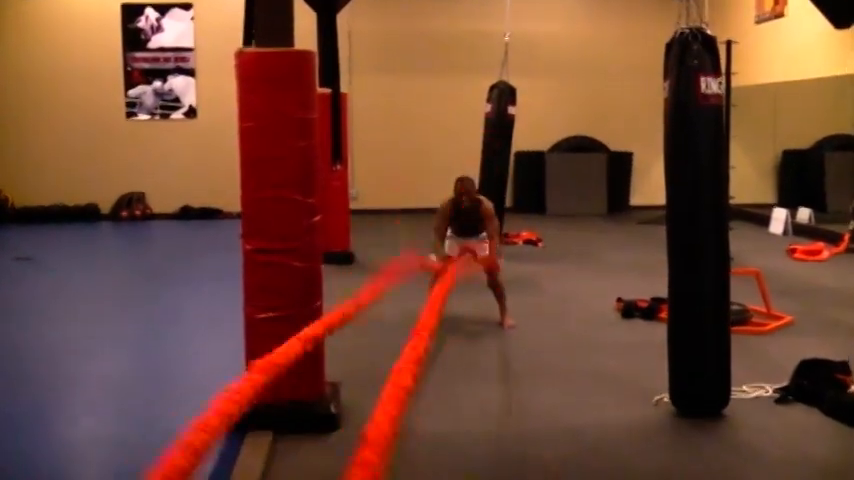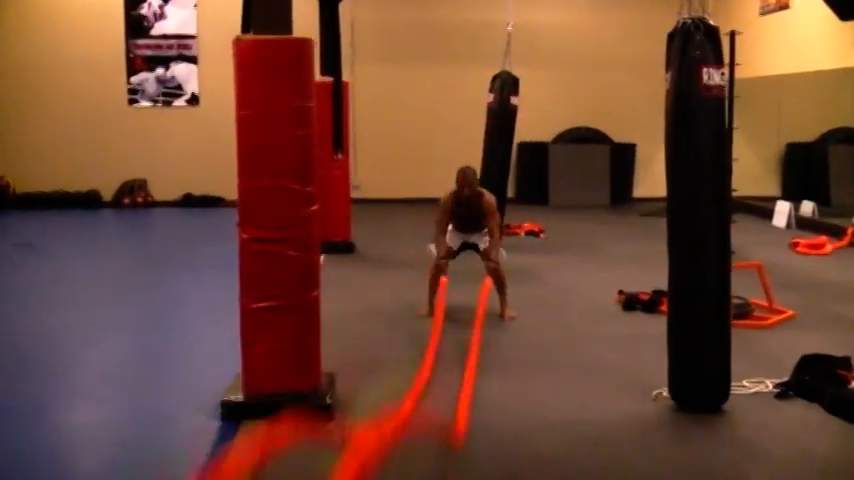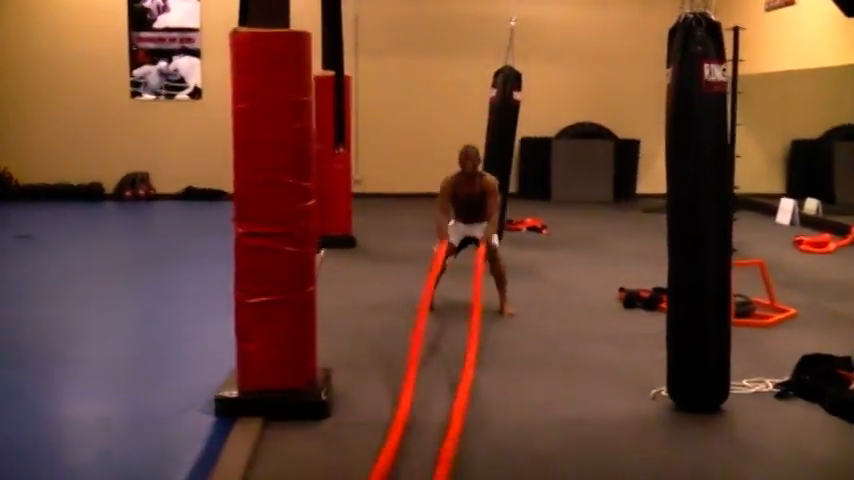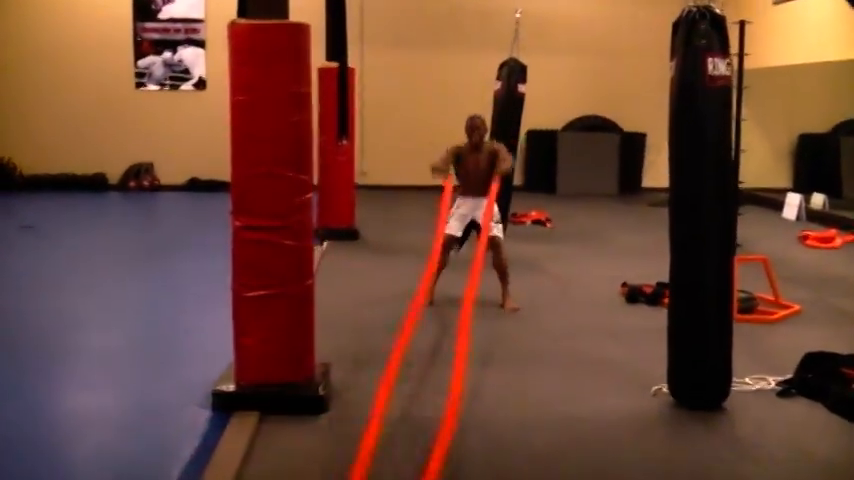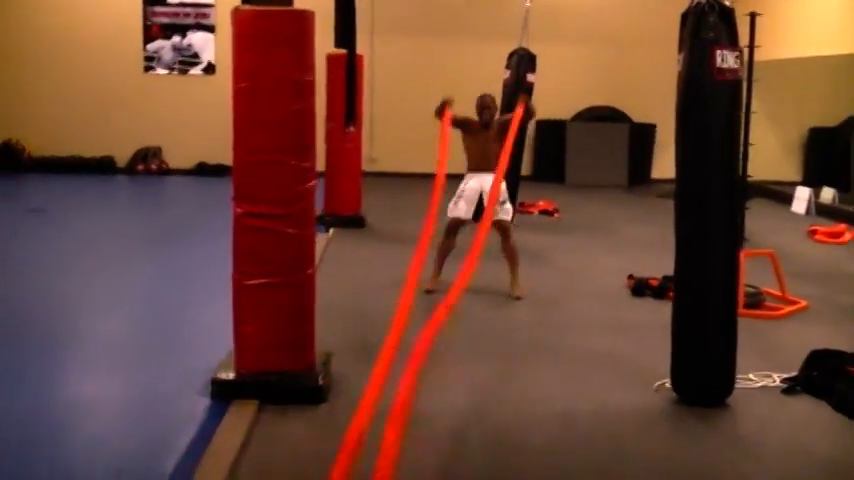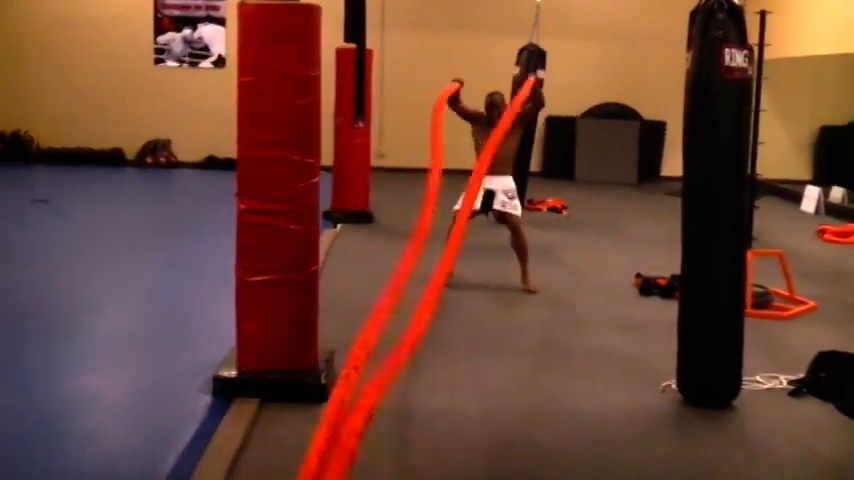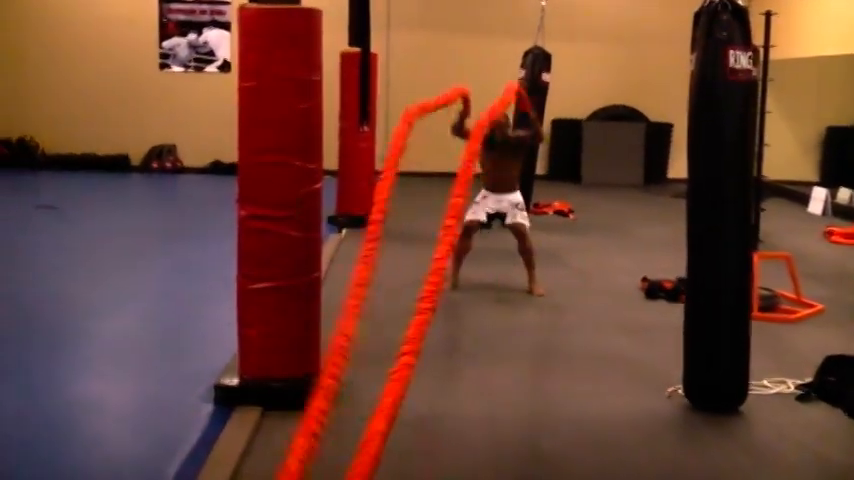
dt=0.1s
person 1, frame 1
left shoulder: (486, 208)
right shoulder: (447, 208)
left elbow: (494, 238)
right elbow: (439, 237)
left wrist: (493, 258)
right wrist: (440, 255)
left hip: (479, 238)
right hip: (455, 237)
left knee: (492, 269)
left ankle: (504, 315)
person 1, frame 2
left shoulder: (487, 200)
right shoulder: (448, 201)
left elbow: (494, 233)
right elbow: (440, 231)
left wrist: (493, 258)
right wrist: (441, 256)
left hip: (481, 233)
right hip: (456, 232)
left knee: (493, 263)
right knee: (440, 262)
left ankle: (504, 306)
right ankle: (430, 305)
person 1, frame 3
left shoulder: (489, 183)
right shoulder: (449, 182)
left elbow: (494, 214)
right elbow: (442, 212)
left wrist: (488, 236)
right wrist: (442, 235)
left hip: (482, 223)
right hip: (459, 222)
left knee: (493, 255)
left ankle: (504, 302)
person 1, frame 4
left shoulder: (494, 149)
right shoulder: (457, 150)
left elbow: (507, 161)
right elbow: (441, 163)
left wrist: (502, 169)
right wrist: (439, 168)
left hip: (486, 204)
right hip: (463, 203)
left knee: (496, 244)
right knee: (445, 243)
left ankle: (506, 295)
right ankle: (430, 290)
person 1, frame 5
left shoulder: (504, 125)
right shoulder: (467, 125)
left elbow: (529, 114)
right elbow: (442, 117)
left wrist: (525, 104)
right wrist: (444, 107)
left hip: (494, 183)
right hip: (470, 183)
left knee: (505, 229)
right knee: (452, 226)
left ankle: (514, 282)
right ankle: (435, 276)
person 1, frame 6
left shoulder: (516, 121)
right shoulder: (477, 120)
left elbow: (539, 104)
right elbow: (455, 105)
left wrist: (535, 87)
right wrist: (456, 90)
left hip: (504, 181)
right hip: (479, 179)
left knee: (514, 224)
right knee: (458, 219)
left ankle: (526, 276)
person 1, frame 7
left shoulder: (518, 139)
right shoulder: (483, 138)
left elbow: (538, 136)
right elbow: (457, 131)
left wrist: (534, 118)
right wrist: (463, 114)
left hip: (511, 197)
right hip: (487, 195)
left knee: (521, 231)
right knee: (467, 228)
left ankle: (533, 282)
right ankle: (453, 276)
